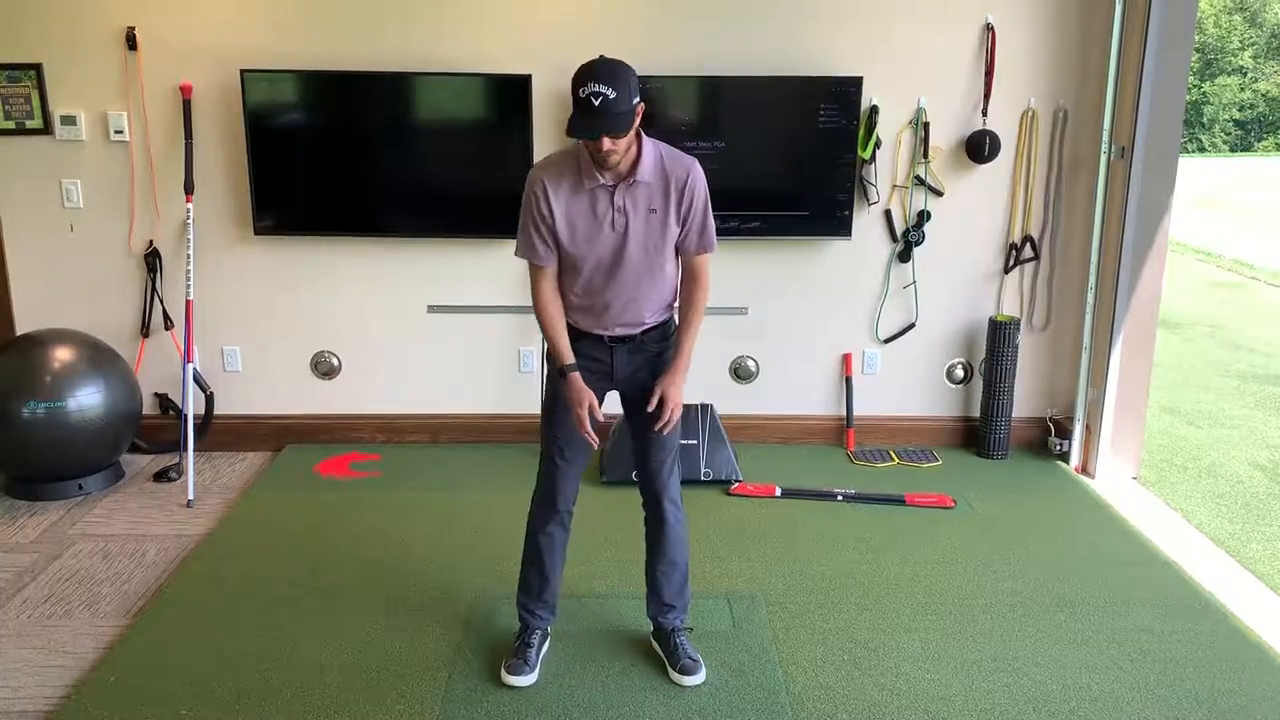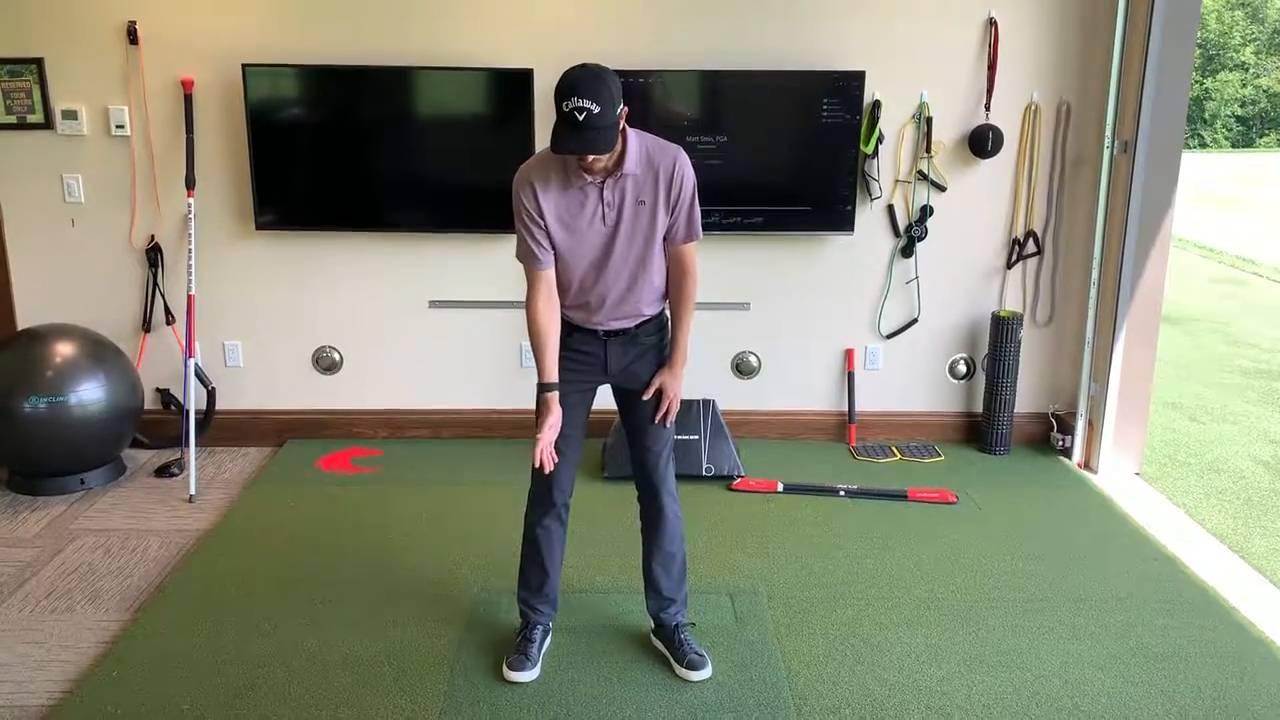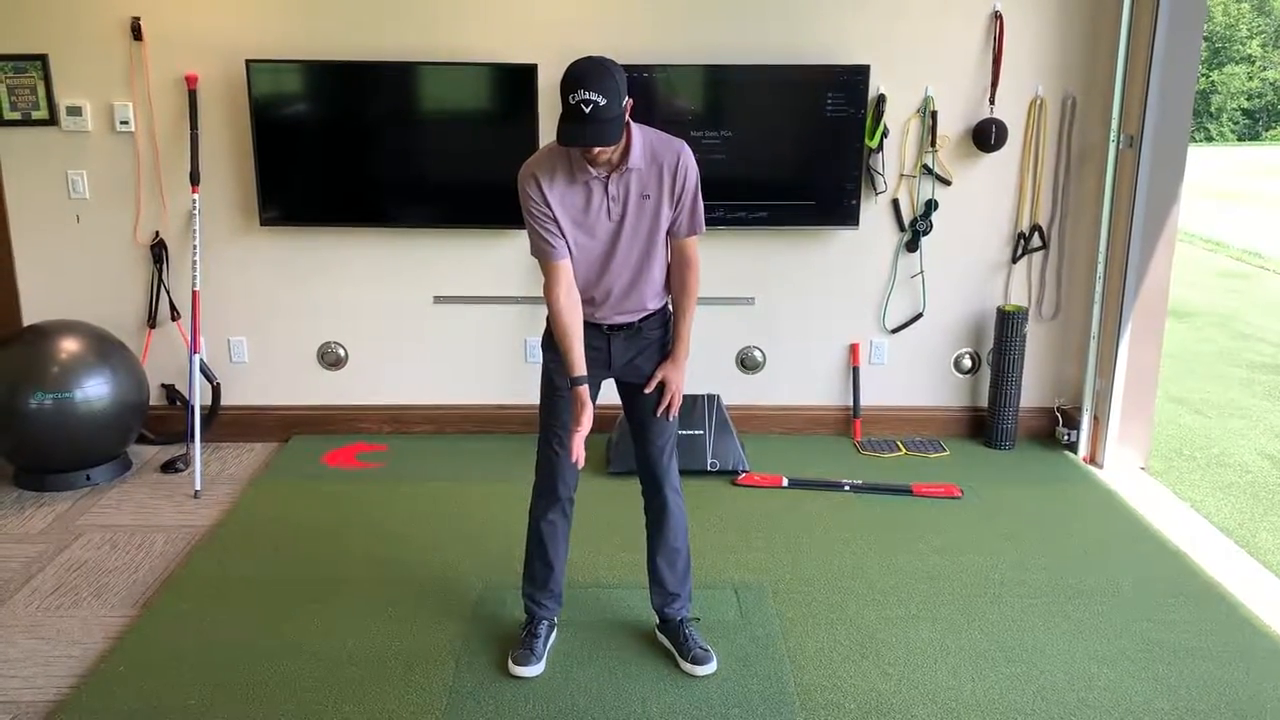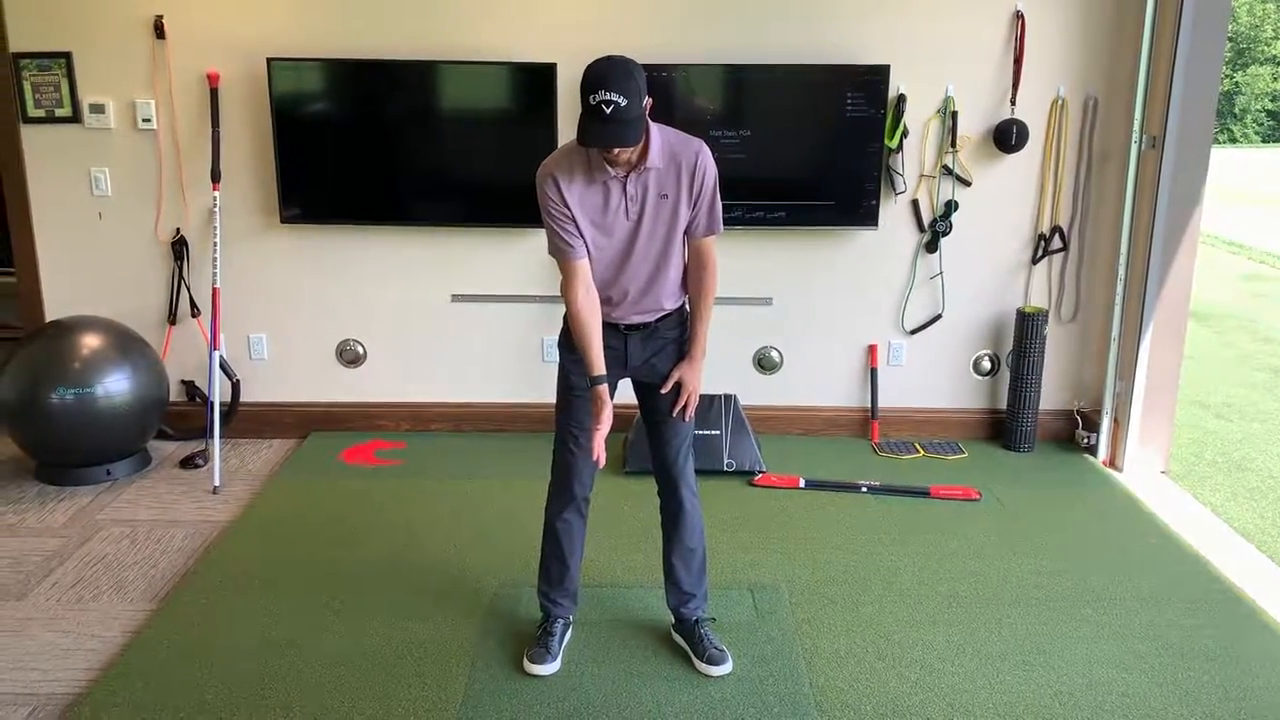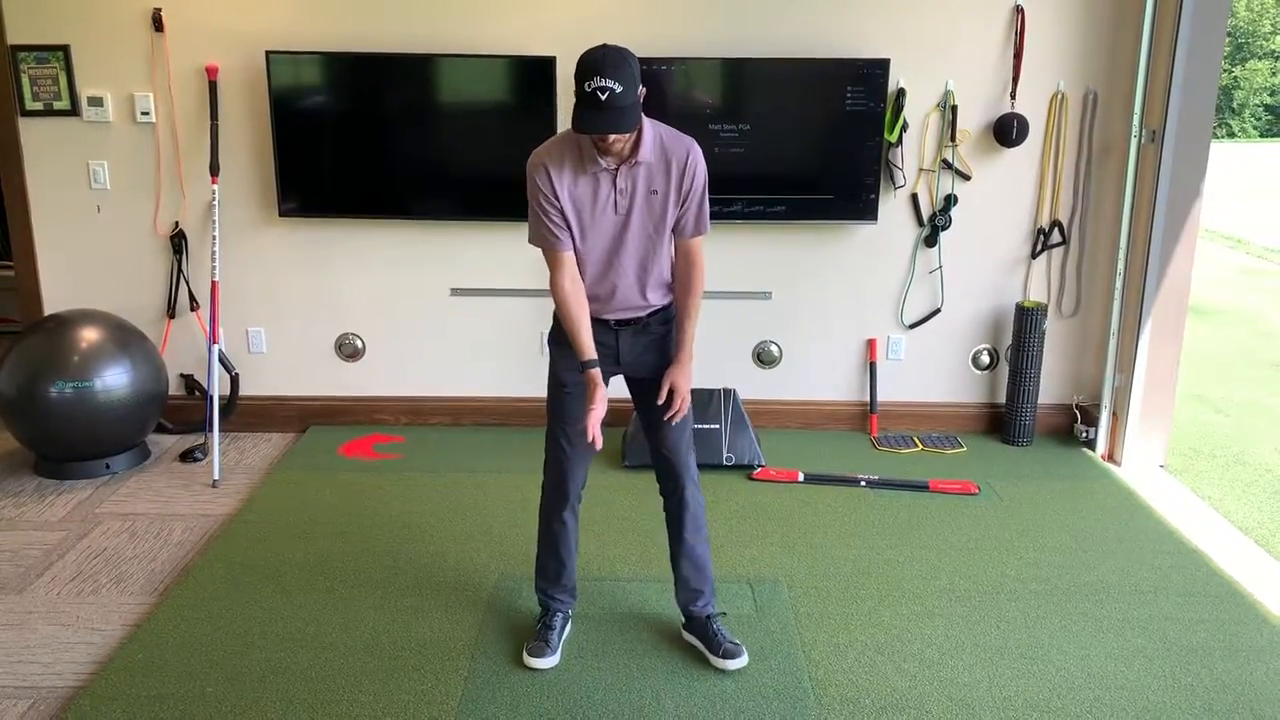
dt=1s
person 1, frame 1
left shoulder: (683, 174)
right shoulder: (547, 180)
left elbow: (696, 274)
right elbow: (544, 284)
left wrist: (678, 370)
right wrist: (571, 377)
left hip: (652, 348)
right hip: (578, 349)
left knee: (663, 494)
right knee: (554, 496)
left ankle: (669, 625)
right ankle: (533, 627)
person 1, frame 2
left shoulder: (670, 165)
right shoulder: (534, 180)
left elbow: (683, 266)
right elbow: (541, 289)
left wrist: (677, 362)
right wrist: (550, 394)
left hip: (644, 340)
right hip: (571, 342)
left knee: (659, 487)
right knee: (549, 490)
left ankle: (669, 621)
right ankle: (535, 622)
person 1, frame 3
left shoulder: (673, 159)
right shoulder: (539, 176)
left elbow: (685, 258)
right elbow: (561, 283)
left wrist: (680, 354)
right wrist: (579, 386)
left hip: (649, 333)
right hip: (574, 335)
left knee: (663, 481)
right knee: (554, 484)
left ankle: (673, 616)
right ankle: (540, 618)
person 1, frame 4
left shoulder: (692, 159)
right shoulder: (557, 175)
left elbow: (703, 259)
right elbow: (578, 281)
left wrist: (696, 355)
right wrist: (599, 387)
left hip: (665, 333)
right hip: (591, 335)
left knee: (678, 482)
right knee: (570, 483)
left ankle: (689, 616)
right ankle: (556, 617)
person 1, frame 5
left shoulder: (681, 156)
right shoulder: (547, 166)
left elbow: (689, 261)
right elbow: (563, 273)
left wrist: (683, 359)
right wrist: (591, 375)
left hip: (656, 329)
right hip: (579, 333)
left knee: (680, 477)
right knee: (563, 480)
left ankle: (699, 613)
right ankle: (555, 610)
